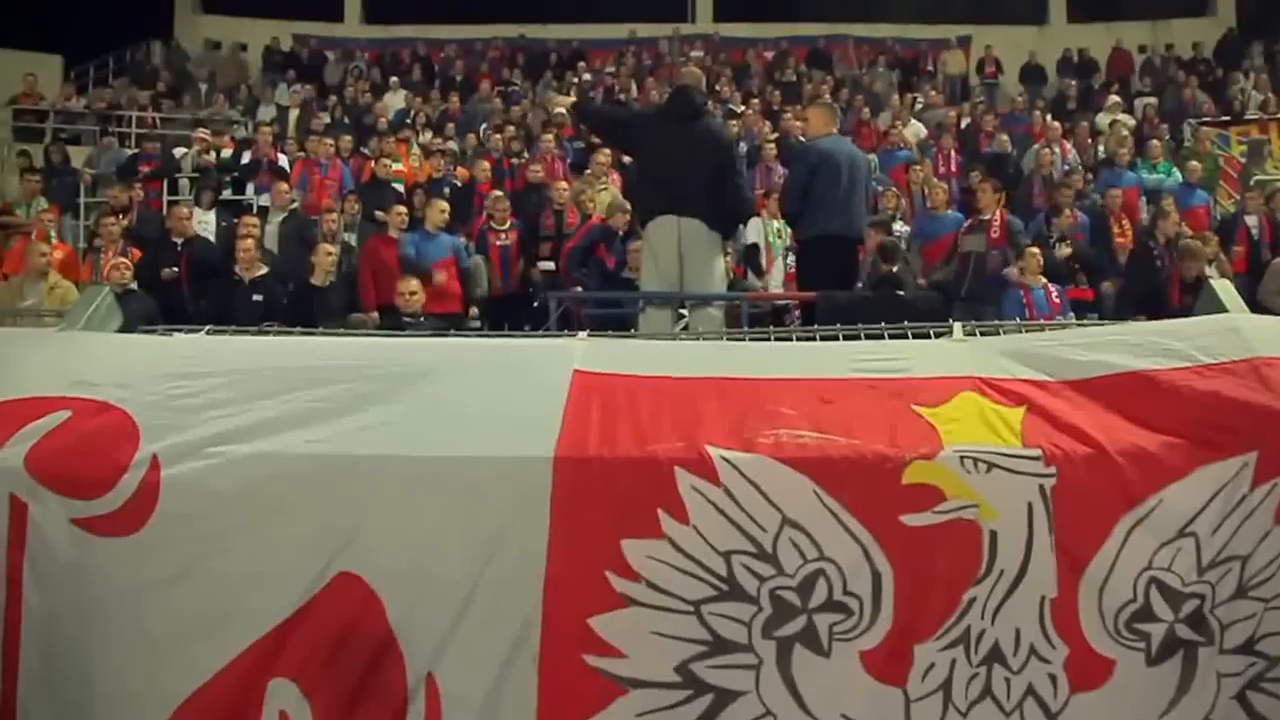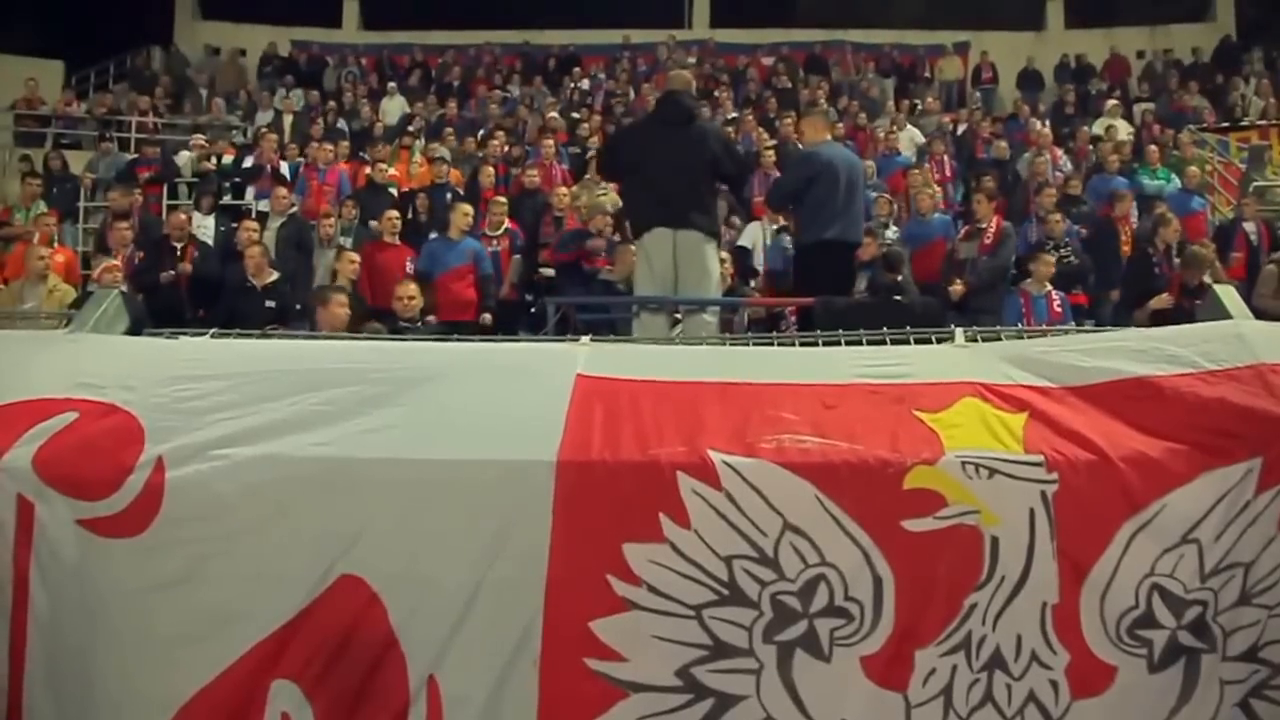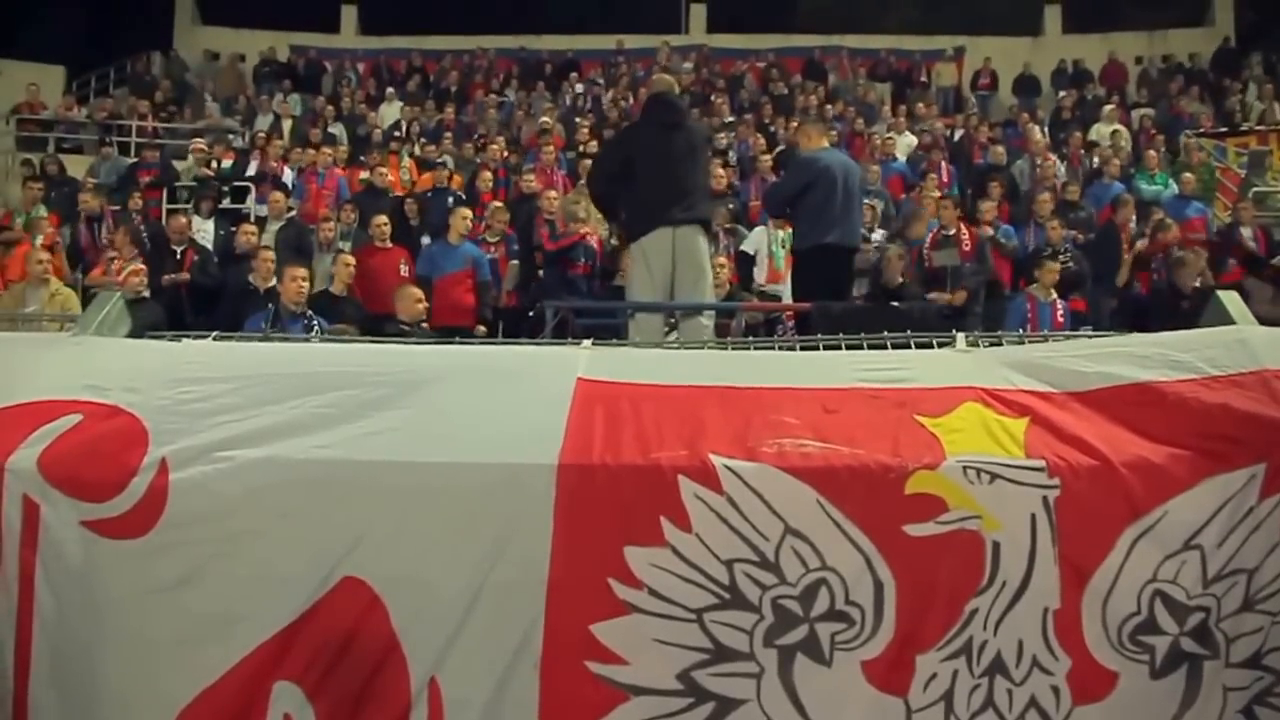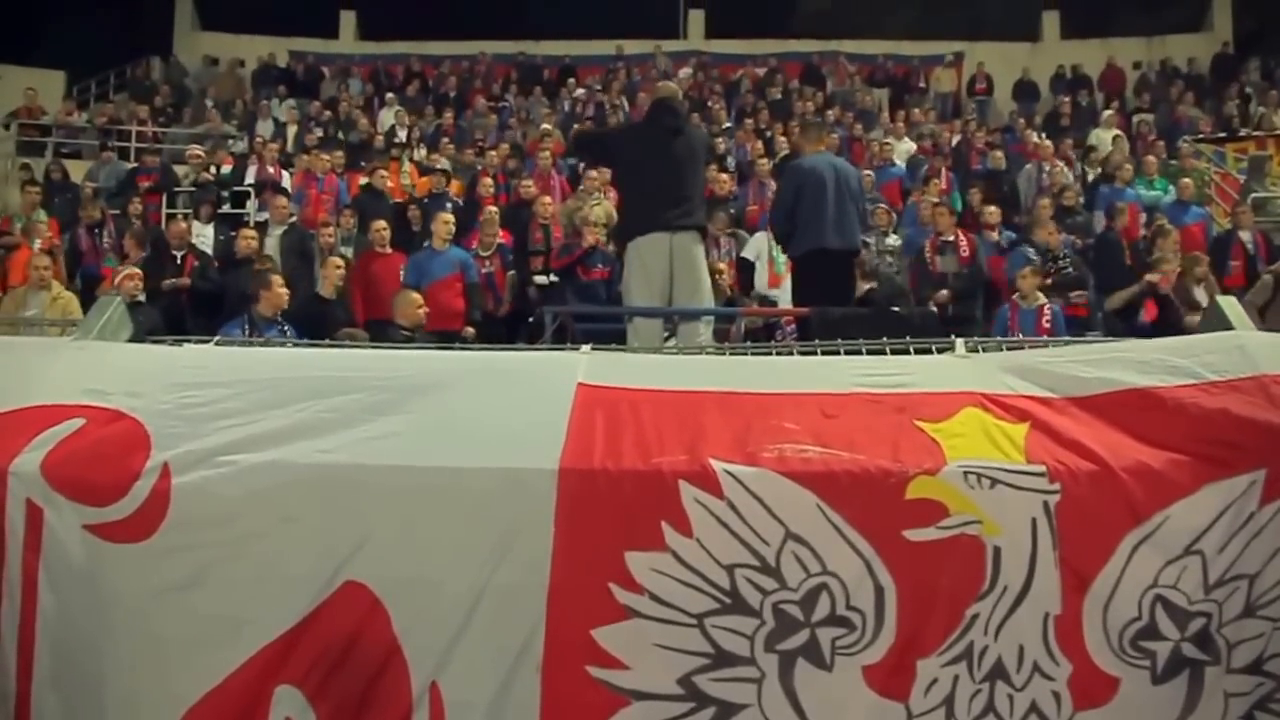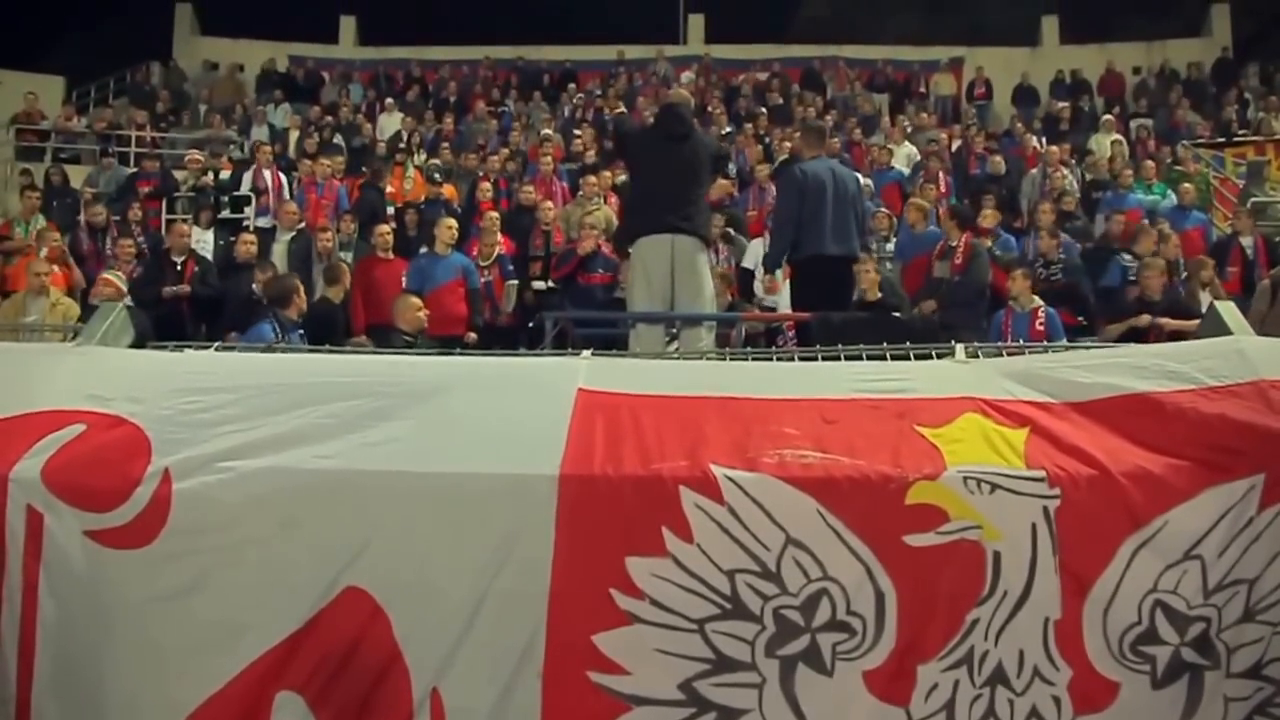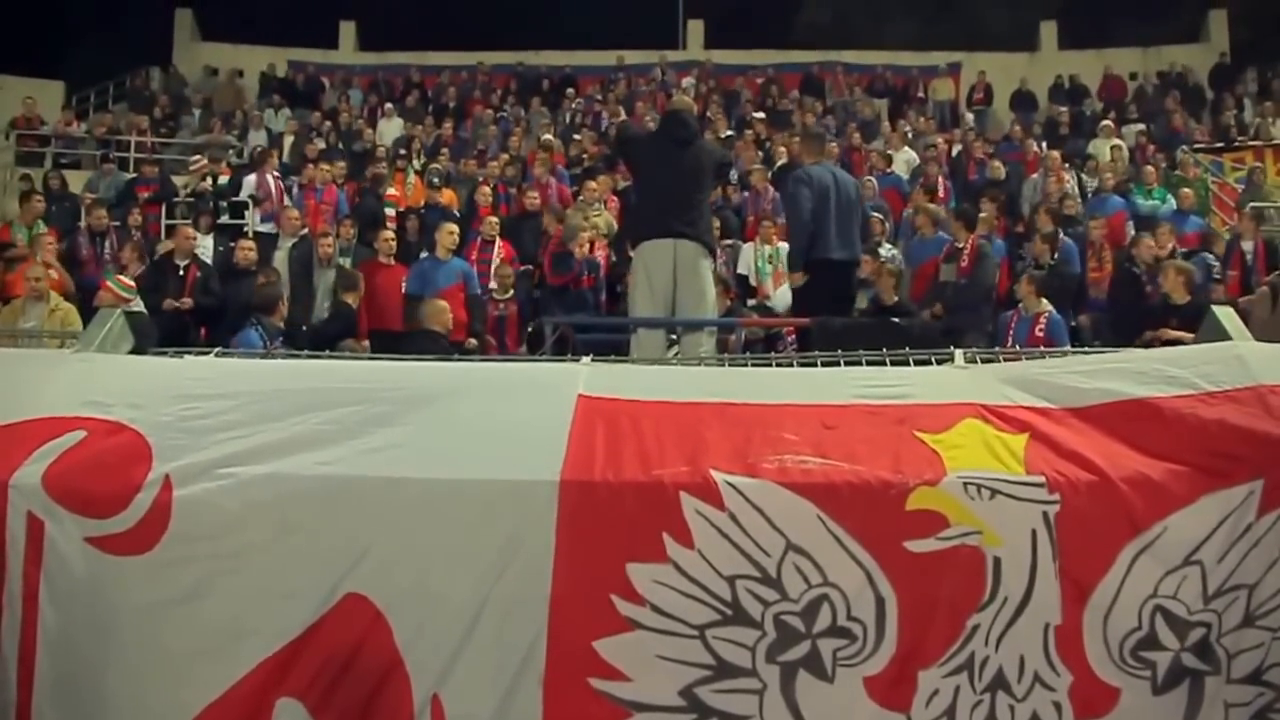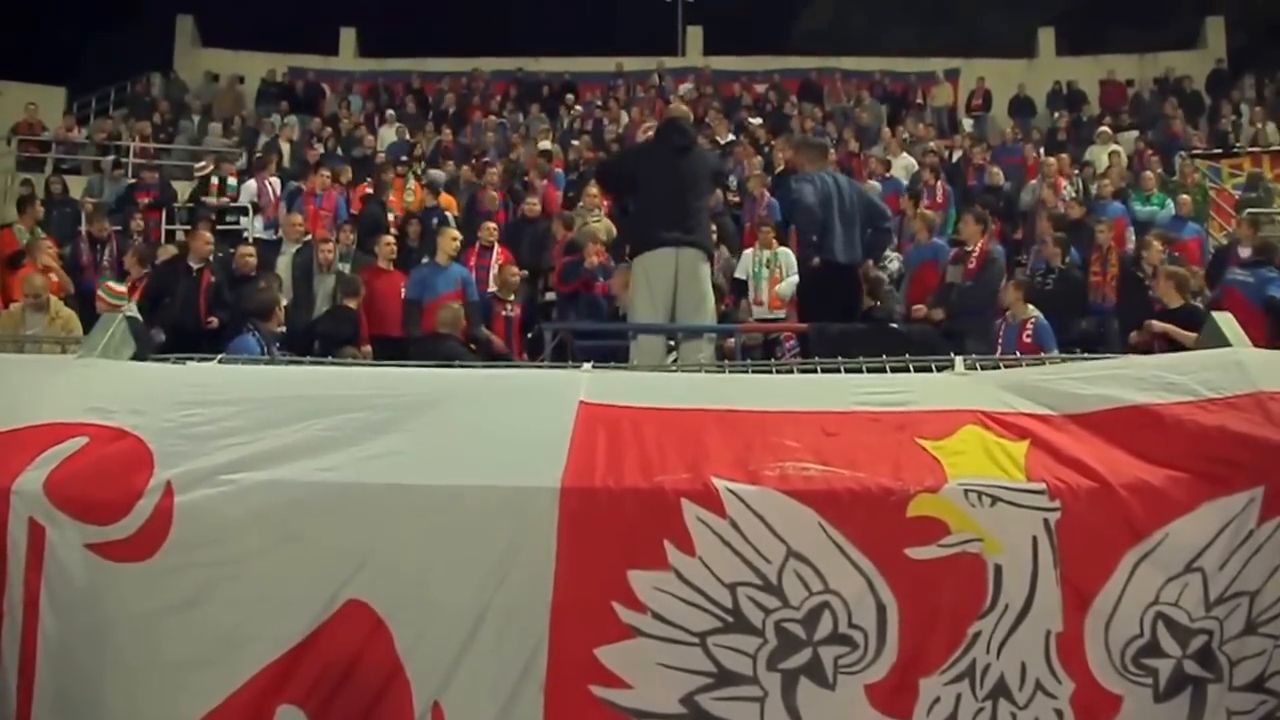
dt=0.7s
person 1, frame 1
left shoulder: (645, 123)
right shoulder: (716, 132)
left elbow: (605, 119)
right elbow: (732, 183)
left wrist: (575, 104)
right wrist: (731, 223)
left hip: (658, 220)
right hip: (703, 223)
left knee: (656, 300)
right knee: (708, 302)
person 1, frame 2
left shoulder: (634, 134)
right shoulder: (710, 133)
left elbow: (606, 167)
right elbow: (739, 172)
left hip: (652, 228)
right hip: (698, 227)
left knee: (650, 307)
right knee: (702, 308)
person 1, frame 3
left shoulder: (631, 136)
right shoulder: (699, 133)
left elbow: (599, 179)
left wrist: (614, 215)
left hip: (648, 228)
right hip: (691, 228)
left knee: (646, 310)
right knee: (697, 309)
person 1, frame 4
left shoulder: (628, 137)
right shoulder: (699, 139)
left elbow: (582, 143)
left wrist: (581, 138)
left hip: (644, 233)
right hip: (687, 232)
left knee: (644, 314)
right knee: (695, 313)
person 1, frame 5
left shoulder: (638, 139)
right shoulder: (707, 145)
left elbow: (620, 130)
right elbow: (722, 164)
left wrist: (620, 115)
left hip: (648, 236)
right hip: (691, 236)
left knee: (646, 314)
right knee: (697, 314)
person 1, frame 6
left shoulder: (642, 144)
right shoulder: (710, 152)
left elbow: (623, 136)
right elbow: (725, 167)
left wrist: (622, 124)
left hip: (652, 240)
right hip: (695, 240)
left knee: (648, 317)
right knee: (698, 319)
person 1, frame 7
left shoulder: (641, 153)
right shoulder: (707, 160)
left elbow: (604, 175)
left hip: (651, 246)
right hip: (694, 247)
left knee: (648, 325)
right knee: (697, 325)
person 2, frame 1
left shoulder: (811, 150)
right shoulder: (859, 155)
left elbow: (790, 197)
right elbow: (867, 199)
left wrist: (797, 225)
left hip: (818, 238)
right hip: (851, 236)
left knee: (815, 307)
person 2, frame 2
left shoulder: (809, 156)
right shoulder: (854, 160)
left elbow: (776, 196)
left wrist: (790, 208)
left hip: (816, 244)
right hip: (848, 241)
left knee: (812, 311)
person 2, frame 3
left shoulder: (807, 162)
right shoulder: (852, 166)
left elbow: (773, 200)
left wrist: (789, 214)
left hip: (813, 248)
right hip: (846, 246)
left knee: (809, 317)
person 2, frame 4
left shoulder: (798, 168)
right shoulder: (850, 170)
left elbow: (779, 217)
right elbow: (862, 214)
left wrist: (790, 244)
left hip: (811, 255)
right hip: (846, 253)
left knee: (810, 322)
person 2, frame 5
left shoulder: (797, 174)
right shoulder: (850, 175)
left elbow: (784, 222)
right elbow: (862, 221)
left wrist: (771, 264)
left hip: (810, 261)
right hip: (844, 260)
left knee: (809, 329)
person 2, frame 6
left shoulder: (803, 177)
right shoulder: (848, 180)
left elbow: (800, 222)
right elbow: (864, 225)
left wrist: (795, 265)
left hip: (816, 265)
right hip: (847, 264)
left knee: (811, 333)
person 2, frame 7
left shoulder: (804, 181)
right shoulder: (850, 185)
left elbow: (806, 208)
right elbow: (883, 219)
left wrist: (810, 252)
right wrist: (870, 255)
left hip: (821, 272)
right hip: (851, 272)
